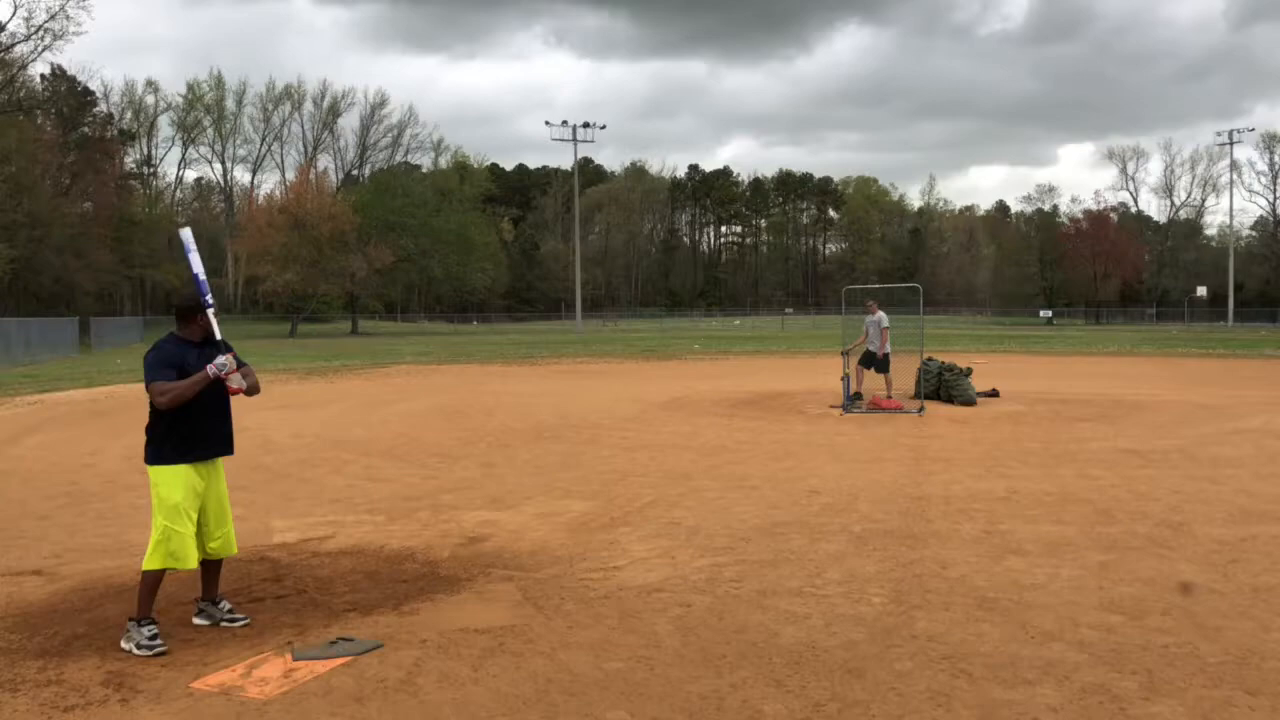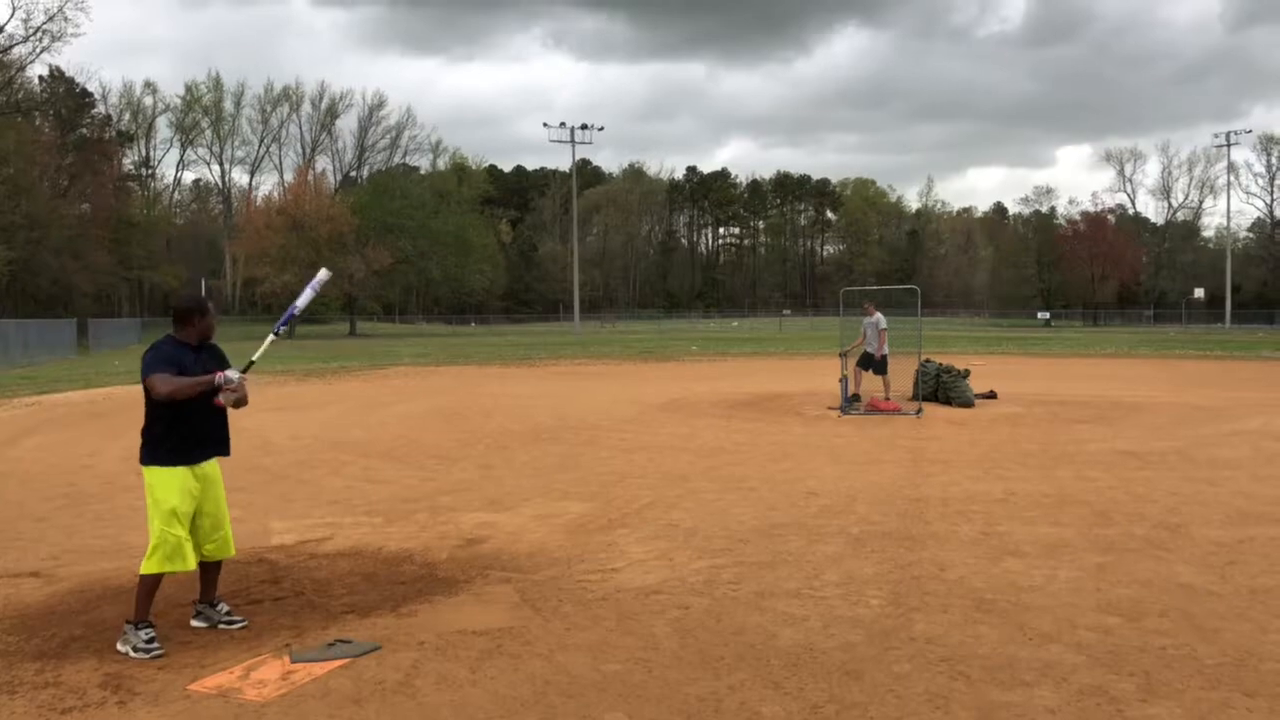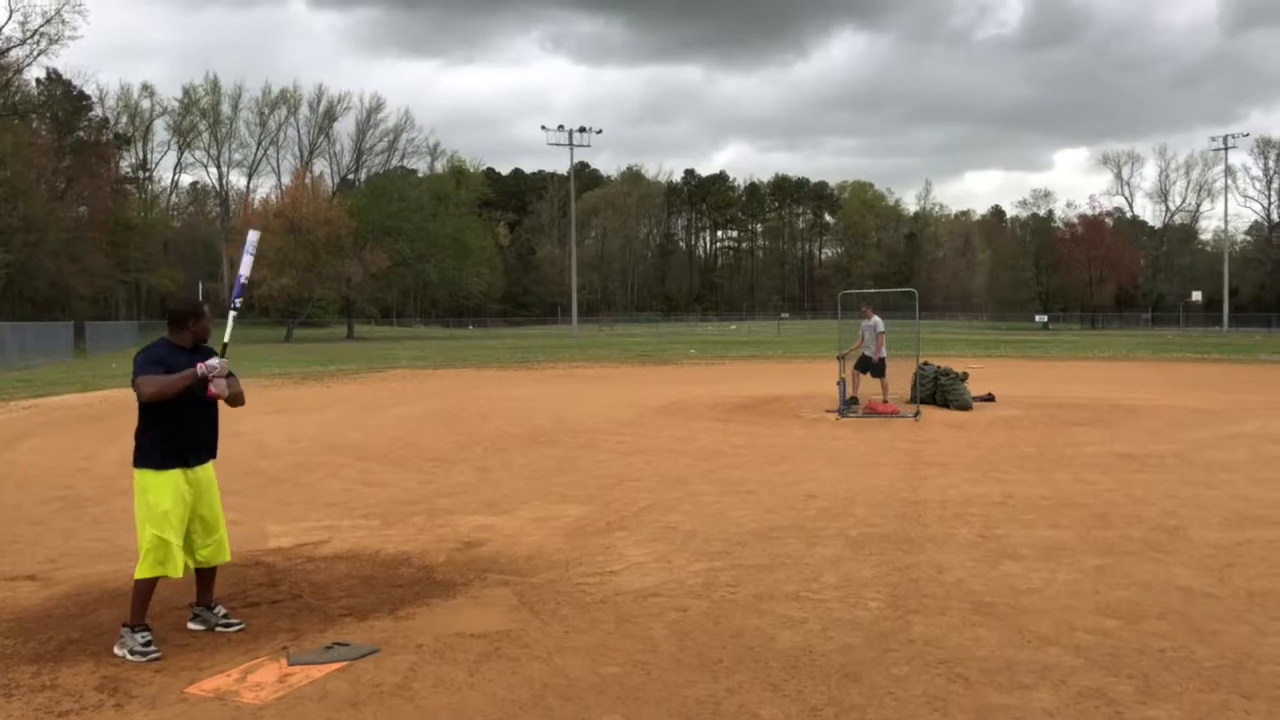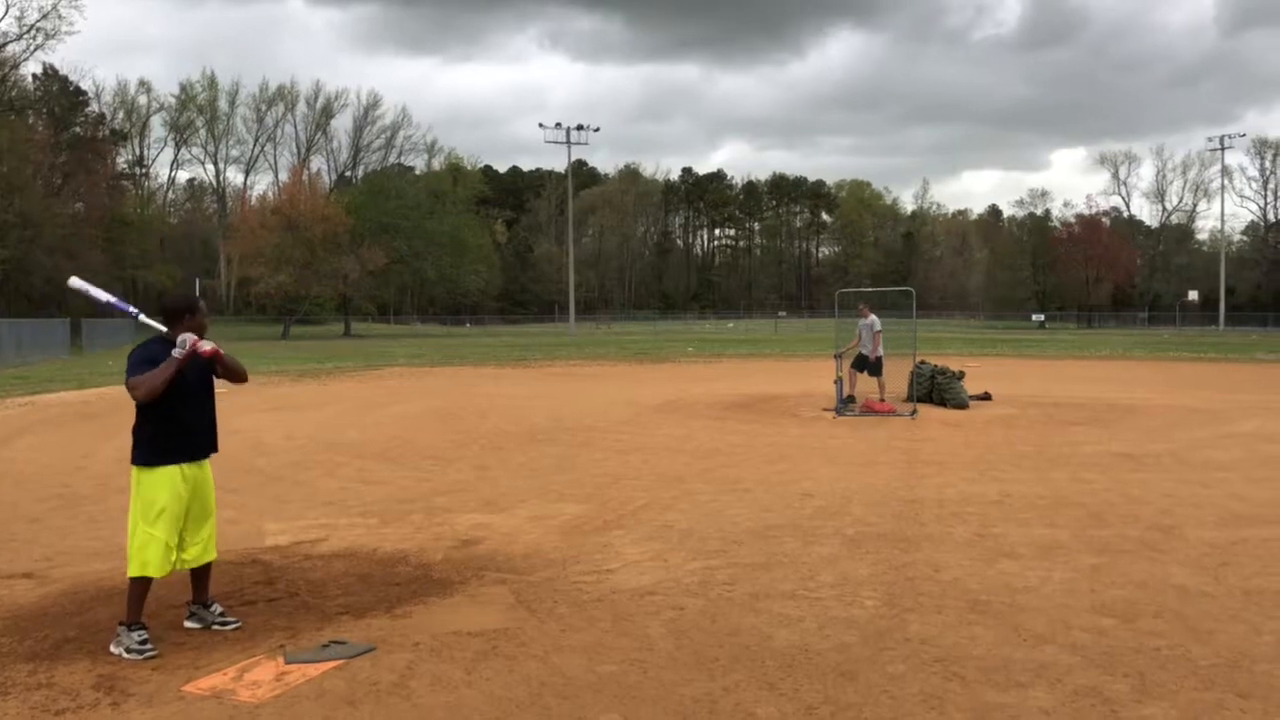
dt=0.2s
person 1, frame 1
left shoulder: (216, 348)
right shoulder: (162, 353)
left elbow: (255, 383)
right elbow: (163, 398)
left wrist: (242, 382)
right wrist: (210, 373)
left hip: (210, 458)
right hip: (172, 462)
left knee: (217, 533)
right knee: (168, 540)
left ankle: (209, 604)
right ankle: (139, 624)
person 1, frame 2
left shoulder: (213, 353)
right shoulder: (160, 353)
left elbow: (241, 395)
right elbow: (163, 389)
left wrist: (232, 395)
right wrist: (215, 380)
left hip: (206, 460)
right hip: (167, 464)
left knee: (215, 535)
right knee: (166, 544)
left ankle: (206, 607)
right ankle: (136, 628)
person 1, frame 3
left shoulder: (207, 355)
right shoulder: (152, 355)
left elbow: (239, 397)
right elbow: (148, 391)
left wrist: (224, 388)
right wrist: (198, 371)
left hip: (200, 464)
right hip: (160, 467)
left knee: (209, 539)
right knee: (158, 548)
left ankle: (203, 609)
right ankle: (133, 630)
person 1, frame 4
left shoulder: (203, 351)
right shoulder: (146, 353)
left elbow: (240, 376)
right elbow: (141, 393)
left wrist: (217, 354)
right wrist: (176, 355)
left hip: (197, 460)
right hip: (157, 464)
left knee: (201, 537)
right knee: (151, 546)
left ankle: (200, 608)
right ankle: (129, 629)
